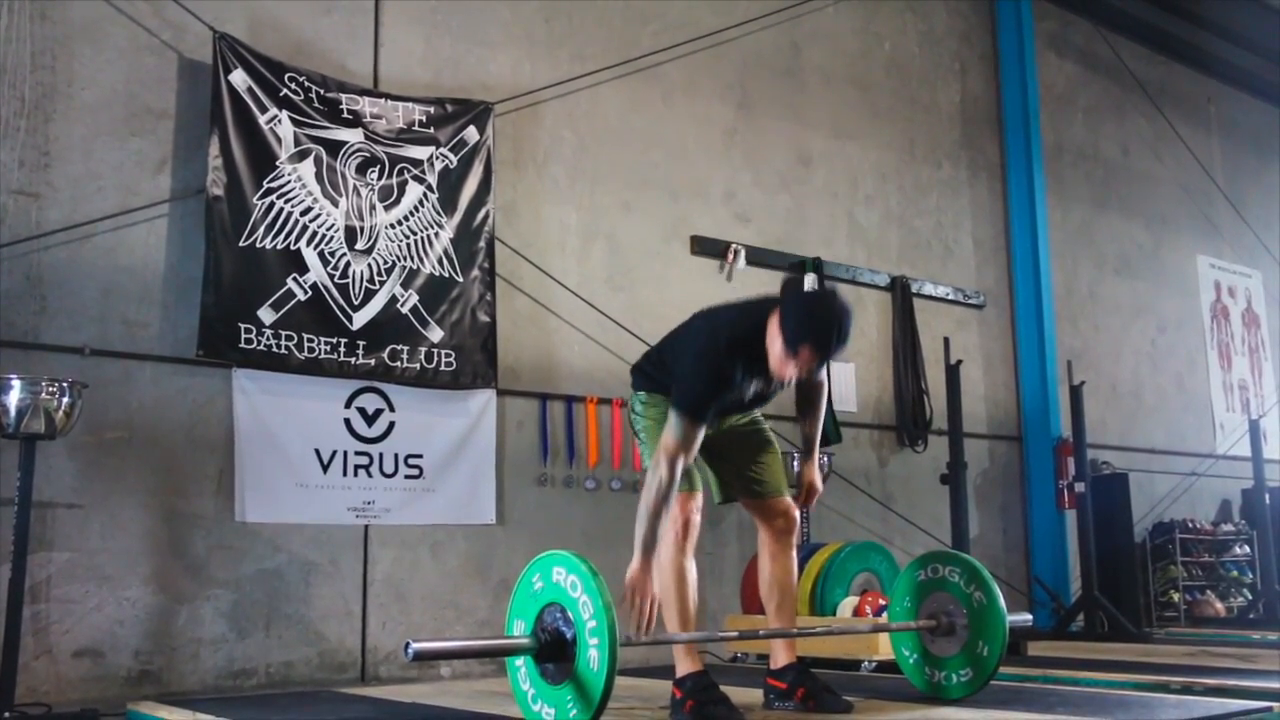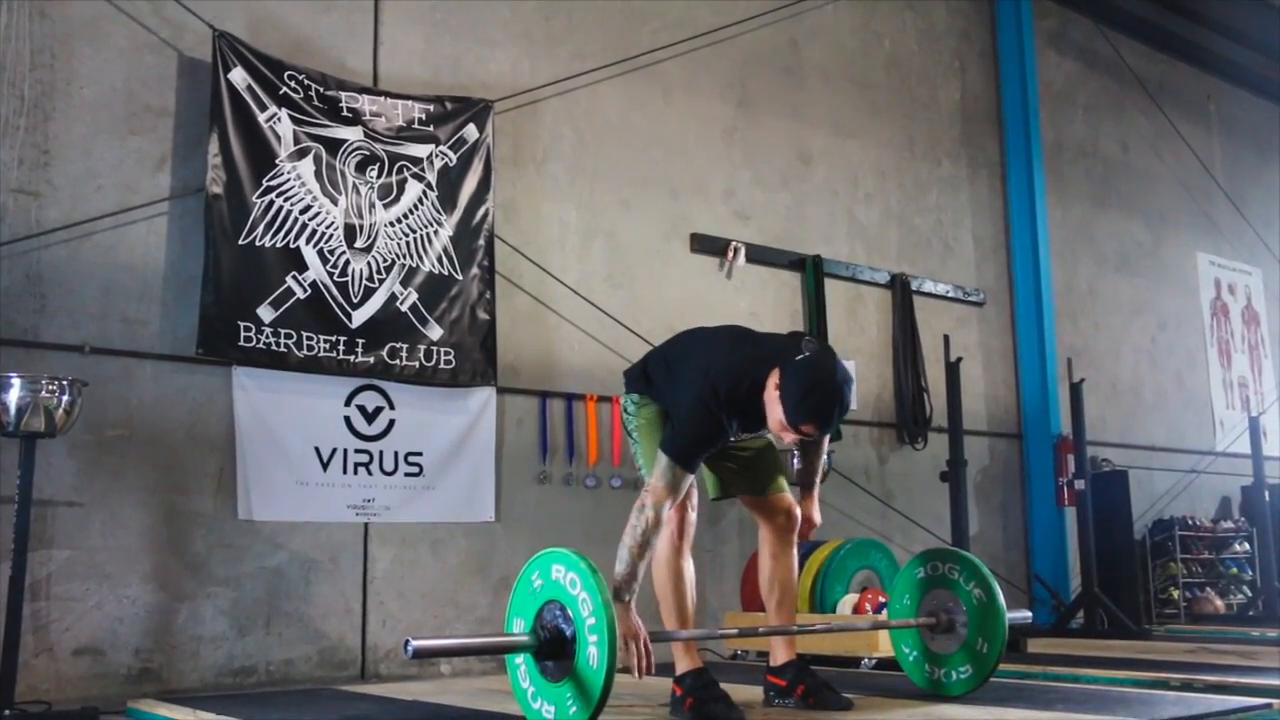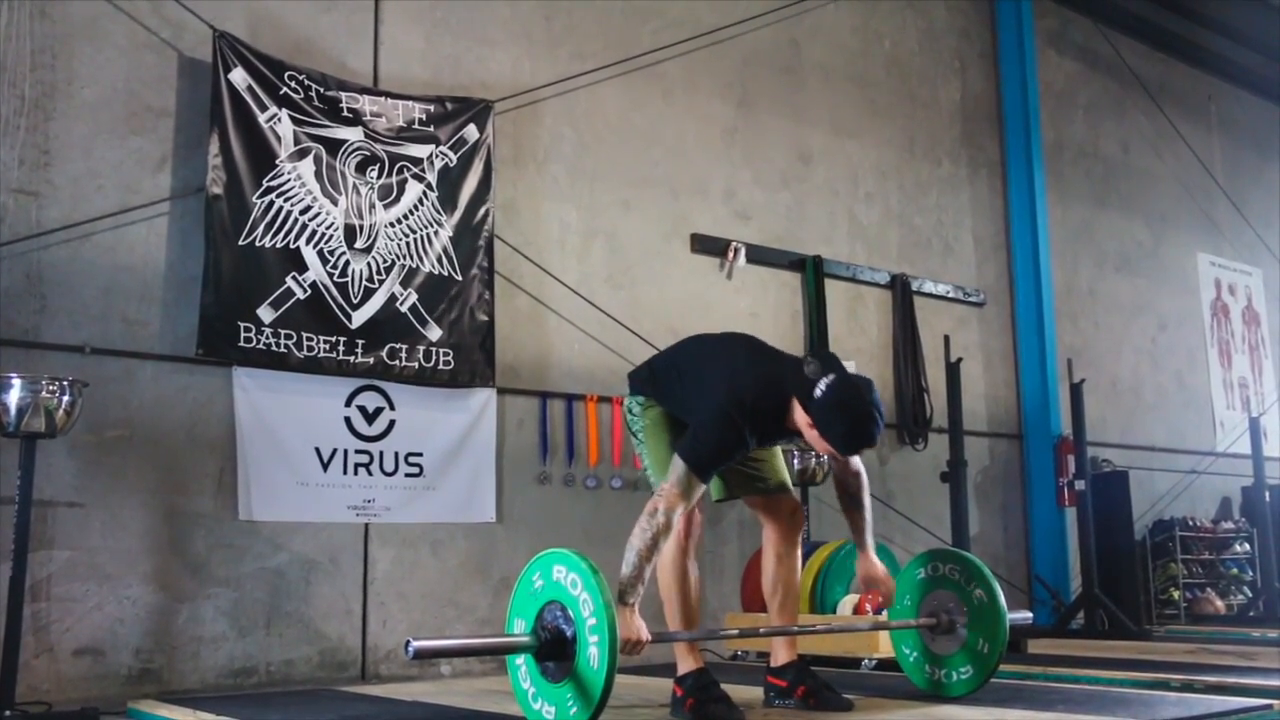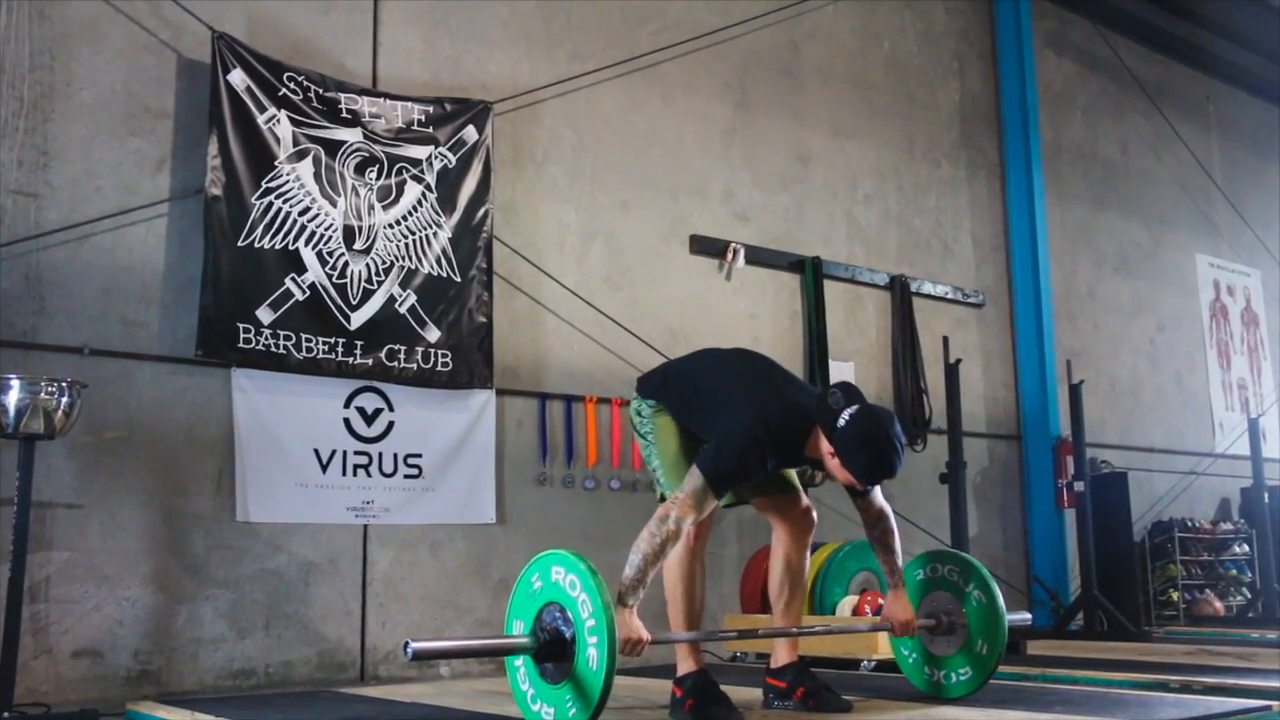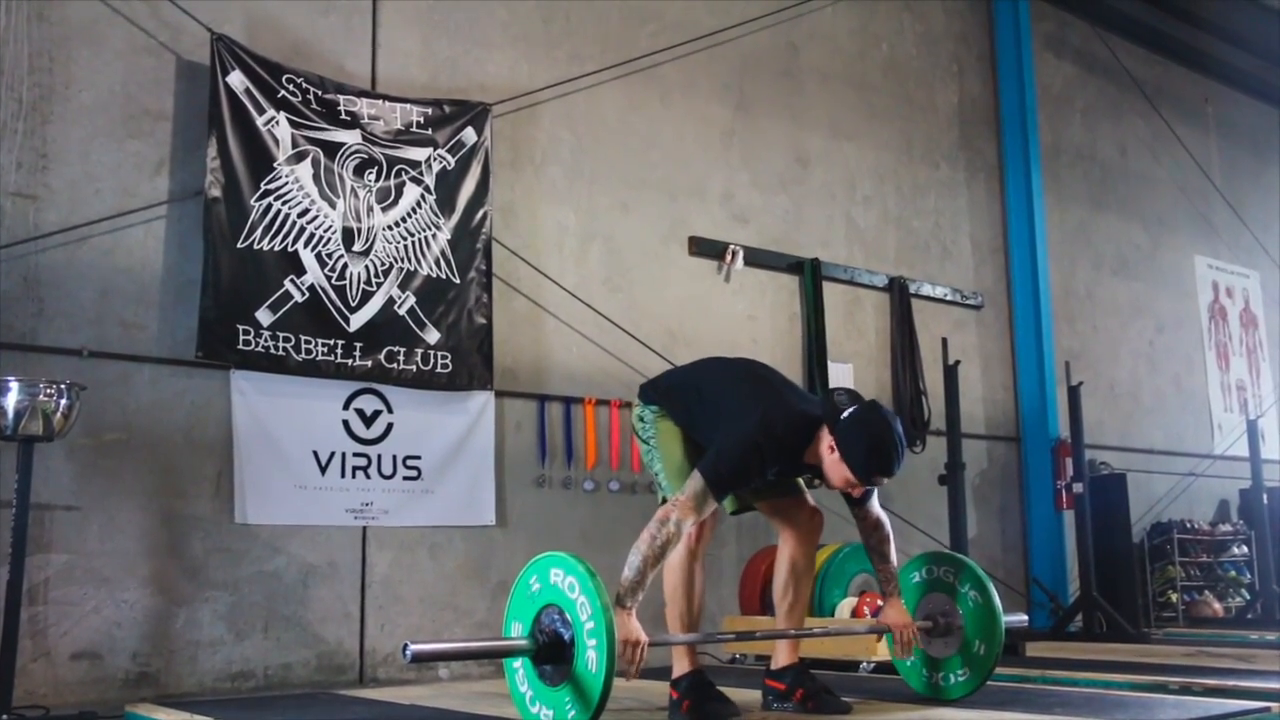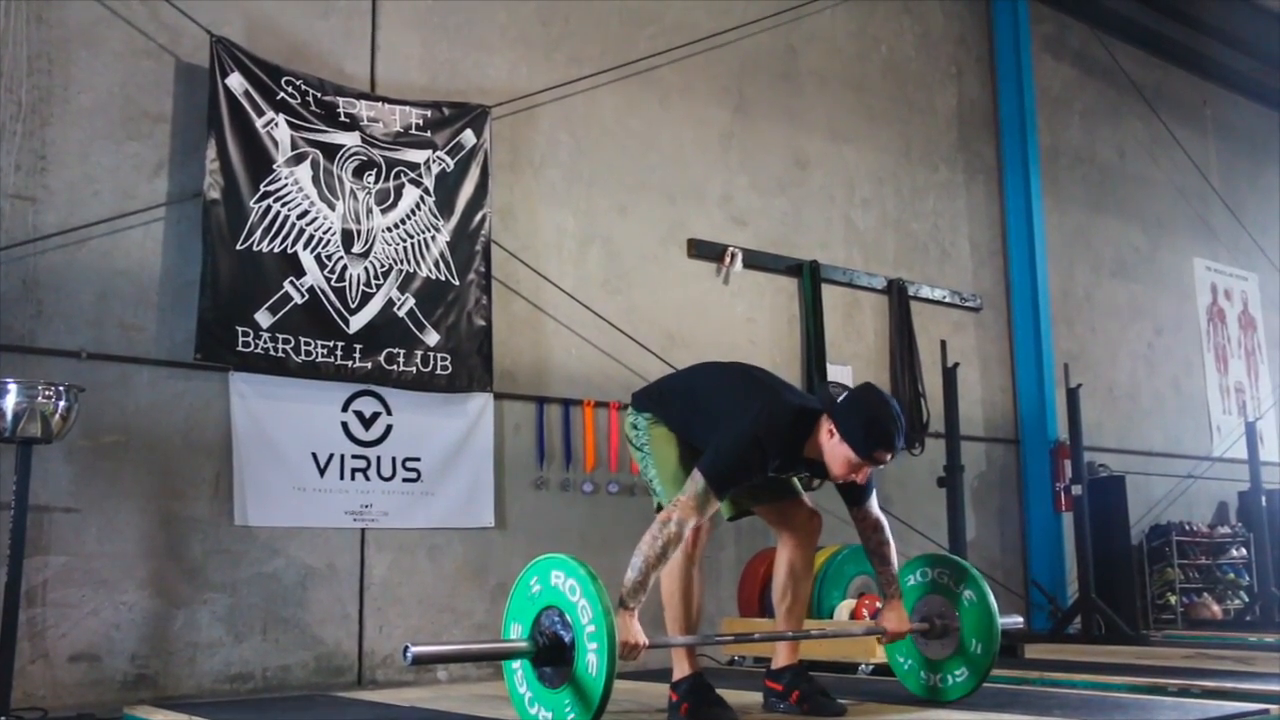
dt=0.3s
person 1, frame 1
left shoulder: (806, 347)
right shoulder: (717, 348)
left elbow: (814, 387)
right elbow: (670, 460)
left wrist: (810, 459)
right wrist: (642, 562)
left hip: (733, 411)
right hip: (663, 397)
left knee: (783, 518)
right knee: (684, 514)
left ankle: (784, 673)
right ankle: (689, 681)
person 1, frame 2
left shoulder: (817, 378)
right shoulder: (710, 402)
left elbow: (815, 432)
right elbow: (652, 507)
left wrist: (809, 495)
right wrist: (623, 608)
left hip: (735, 414)
right hip: (657, 399)
left knee: (784, 515)
right knee: (679, 515)
left ankle: (784, 671)
right ankle: (689, 678)
person 1, frame 3
left shoulder: (829, 396)
right shoulder: (731, 416)
left elbow: (850, 472)
right elbow: (665, 510)
left wrist: (866, 553)
right wrist: (625, 608)
right hip: (660, 402)
left knee: (787, 516)
right knee: (686, 519)
left ankle: (784, 671)
right ankle: (690, 678)
person 1, frame 4
left shoulder: (845, 434)
right shoulder: (758, 438)
left elbow: (877, 513)
right elbow: (674, 517)
left wrist: (897, 591)
right wrist: (624, 609)
left hip: (725, 404)
right hip: (664, 403)
left knee: (798, 517)
right knee: (695, 521)
left ankle: (783, 673)
right ankle: (690, 680)
person 1, frame 5
left shoulder: (849, 444)
right shoulder: (759, 442)
left elbow: (874, 523)
right elbow: (673, 520)
left wrist: (892, 600)
right wrist: (624, 611)
left hip: (730, 407)
right hip: (667, 409)
left knee: (805, 520)
right knee: (697, 524)
left ankle: (784, 674)
right ankle: (686, 680)
person 1, frame 6
left shoulder: (845, 448)
right shoulder: (759, 437)
left elbow: (872, 524)
right elbow: (676, 521)
left wrist: (893, 601)
right wrist: (626, 613)
left hip: (716, 424)
right hip: (660, 418)
left knee: (803, 522)
right knee: (694, 528)
left ankle: (784, 675)
right ankle: (685, 684)
